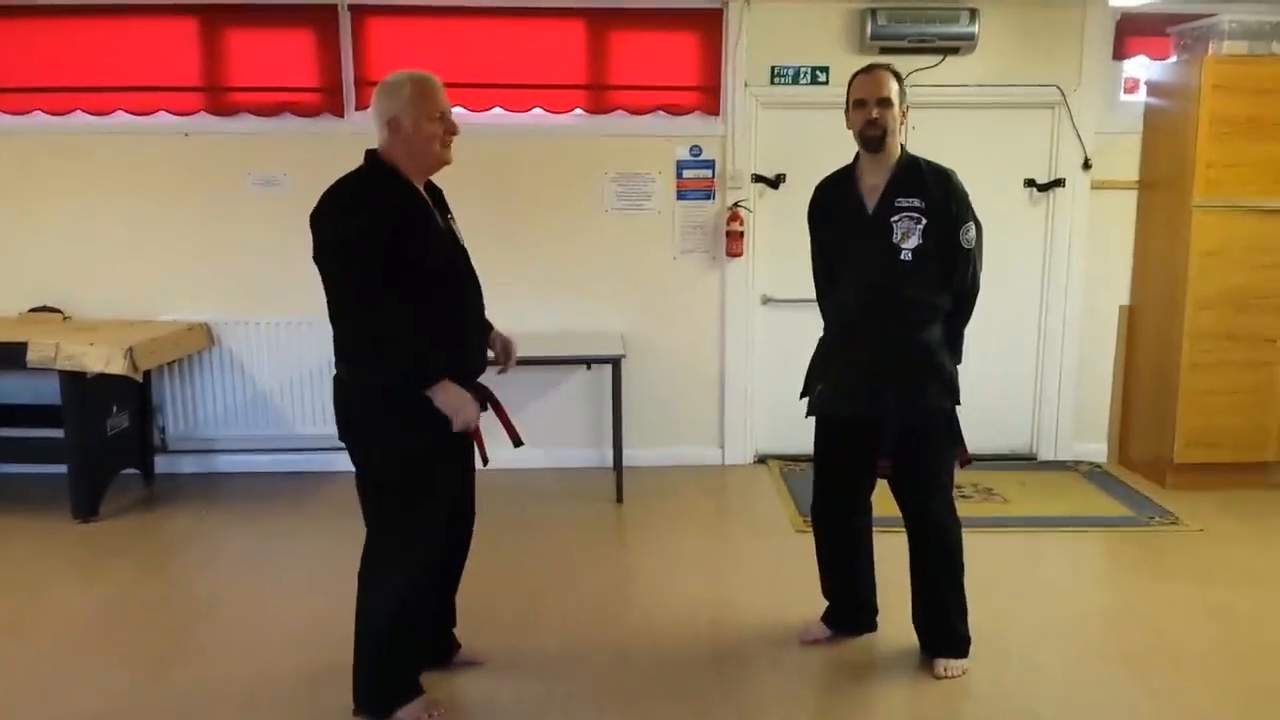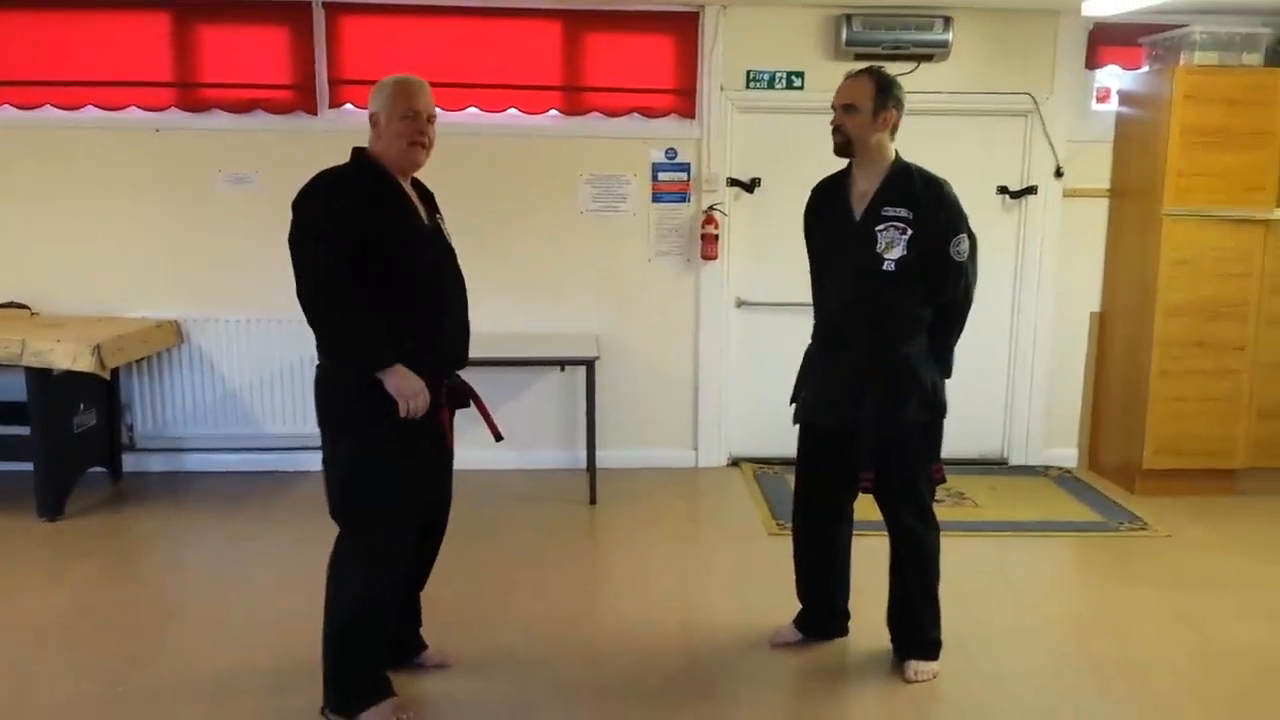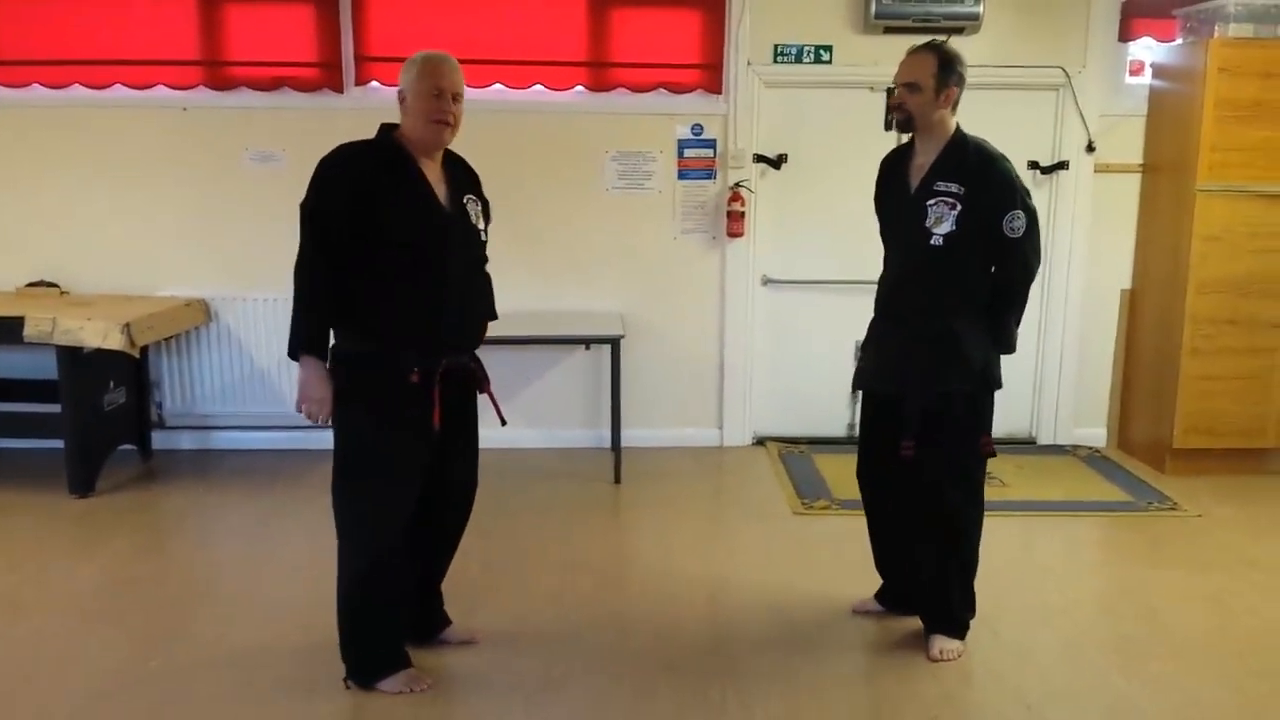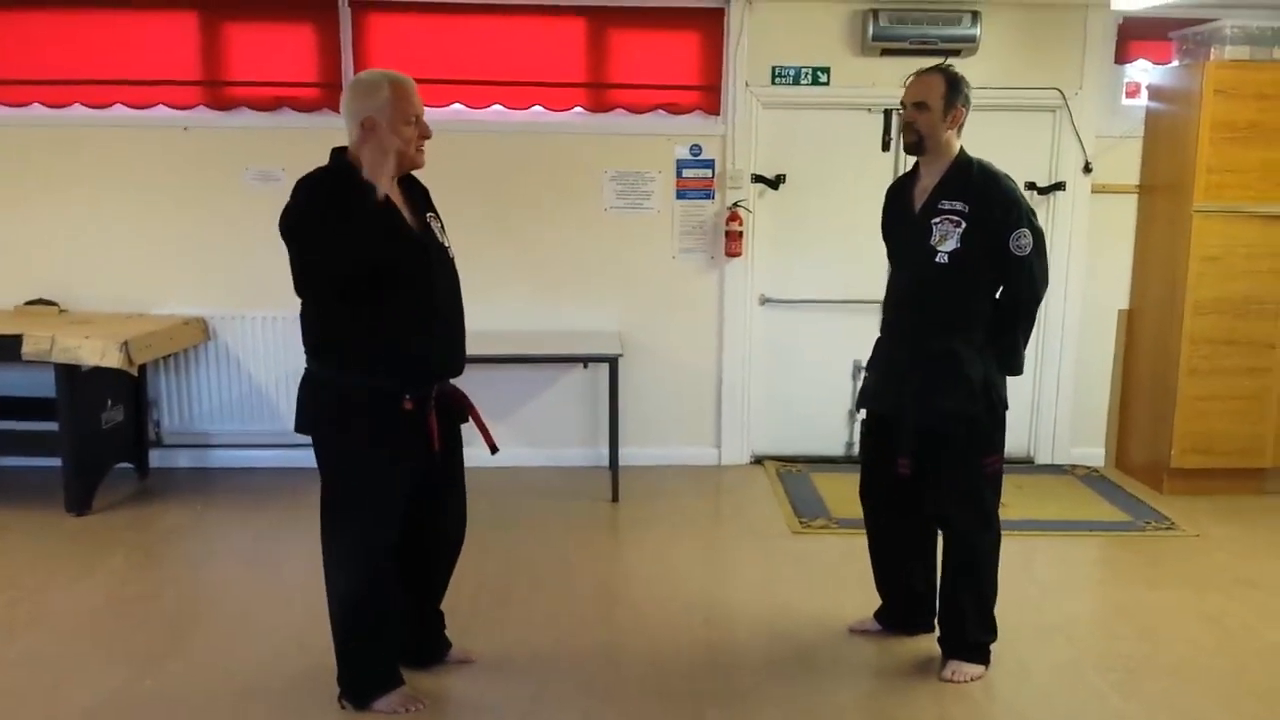
dt=1s
person 1, frame 1
left shoulder: (425, 194)
right shoulder: (354, 204)
right elbow: (368, 313)
left wrist: (481, 332)
right wrist: (437, 382)
left hip: (441, 397)
right hip: (391, 404)
left knee: (449, 526)
right knee: (403, 539)
left ankle: (431, 639)
person 1, frame 2
left shoulder: (418, 196)
right shoulder: (334, 195)
right elbow: (325, 296)
left wrist: (441, 358)
right wrist: (387, 368)
left hip: (427, 392)
right hip: (369, 396)
left knee: (421, 523)
right knee: (375, 534)
left ankle: (398, 638)
person 1, frame 3
left shoulder: (463, 177)
right shoulder: (352, 170)
right elbow: (318, 270)
left wrist: (482, 316)
right wrist: (313, 360)
left hip: (450, 375)
right hip: (380, 377)
left knee: (446, 502)
right knee: (376, 514)
left ankle: (420, 615)
right ankle: (372, 656)
person 1, frame 4
left shoulder: (412, 193)
right shoulder: (321, 195)
right elbow: (330, 273)
left wrist: (432, 348)
right wrist: (370, 191)
left hip: (425, 401)
right hip: (360, 407)
left knee: (437, 526)
right knee: (364, 539)
left ankle: (420, 638)
right ankle: (367, 678)
person 2, frame 1
left shoulder: (940, 188)
right shoulder: (829, 195)
left elbow: (963, 282)
left wrist: (931, 350)
right wrist: (849, 340)
left hip: (920, 375)
right hip: (845, 370)
left knee: (930, 509)
right knee: (836, 501)
left ankle: (945, 637)
right ankle: (848, 611)
person 2, frame 2
left shoulder: (930, 198)
right shoulder: (824, 197)
left elbow: (955, 293)
left wrist: (918, 362)
right wrist: (838, 352)
left hip: (904, 387)
right hip: (830, 377)
left knee: (909, 517)
right knee: (817, 506)
left ankle: (917, 640)
right ankle: (822, 615)
person 2, frame 3
left shoulder: (987, 170)
right shoulder: (893, 167)
left elbow: (1020, 262)
left wrist: (988, 338)
right wrist: (901, 323)
left hip: (957, 359)
right hip: (891, 348)
left knee: (951, 490)
right knee: (883, 476)
left ankle: (948, 617)
right ankle: (903, 589)
person 2, frame 4
left shoulder: (991, 191)
right shoulder: (899, 192)
left elbow: (1027, 283)
left wrist: (994, 360)
right wrist: (901, 347)
left hip: (963, 382)
right hip: (897, 371)
left knee: (965, 513)
right knee: (887, 498)
left ankle: (968, 642)
right ankle: (905, 609)
